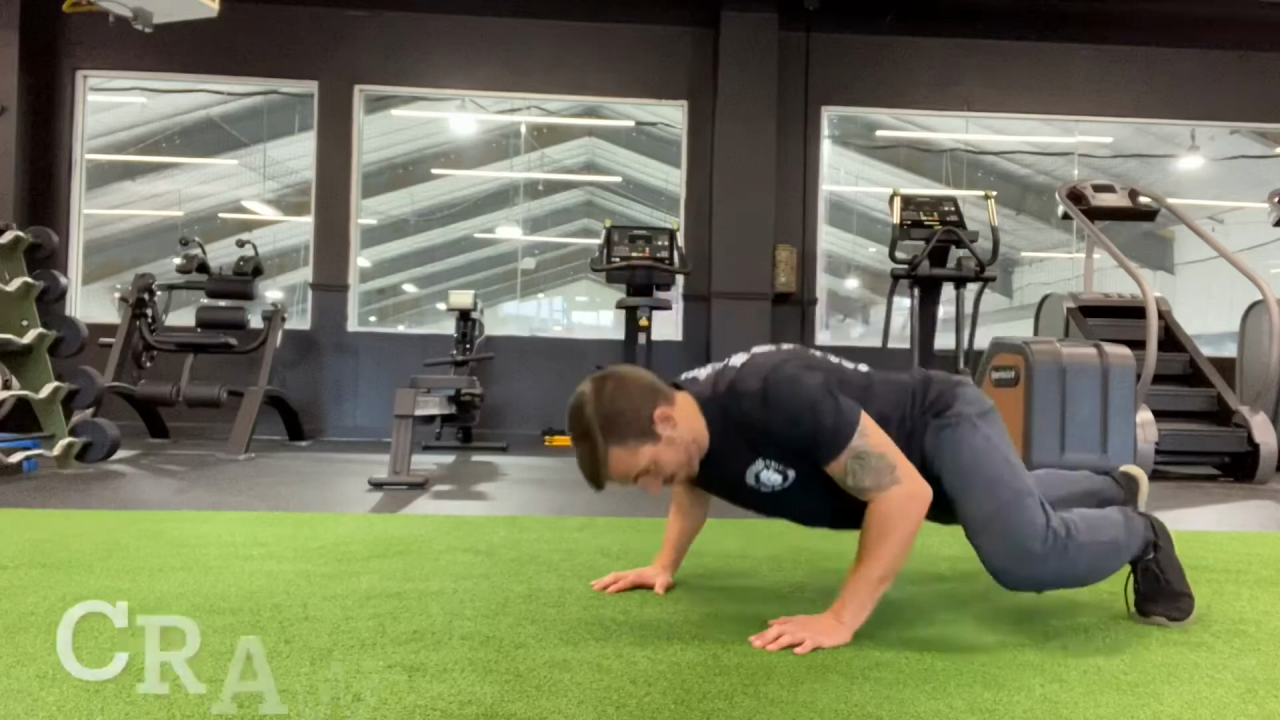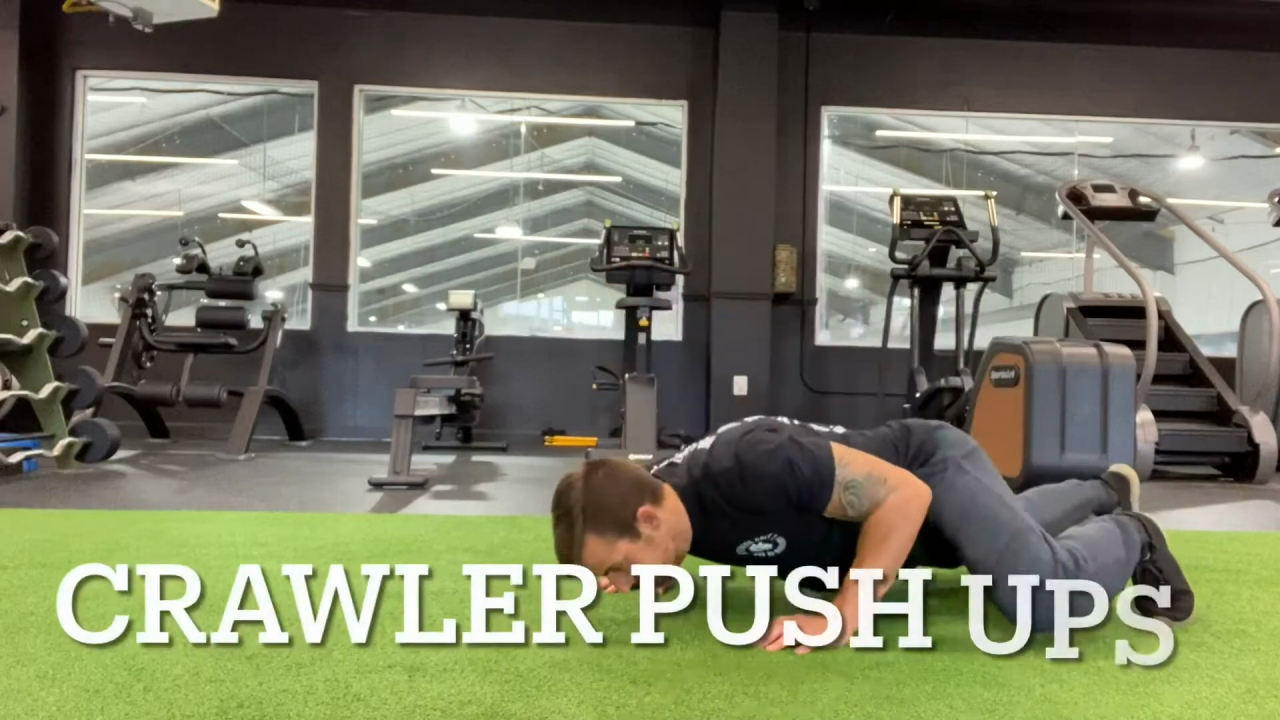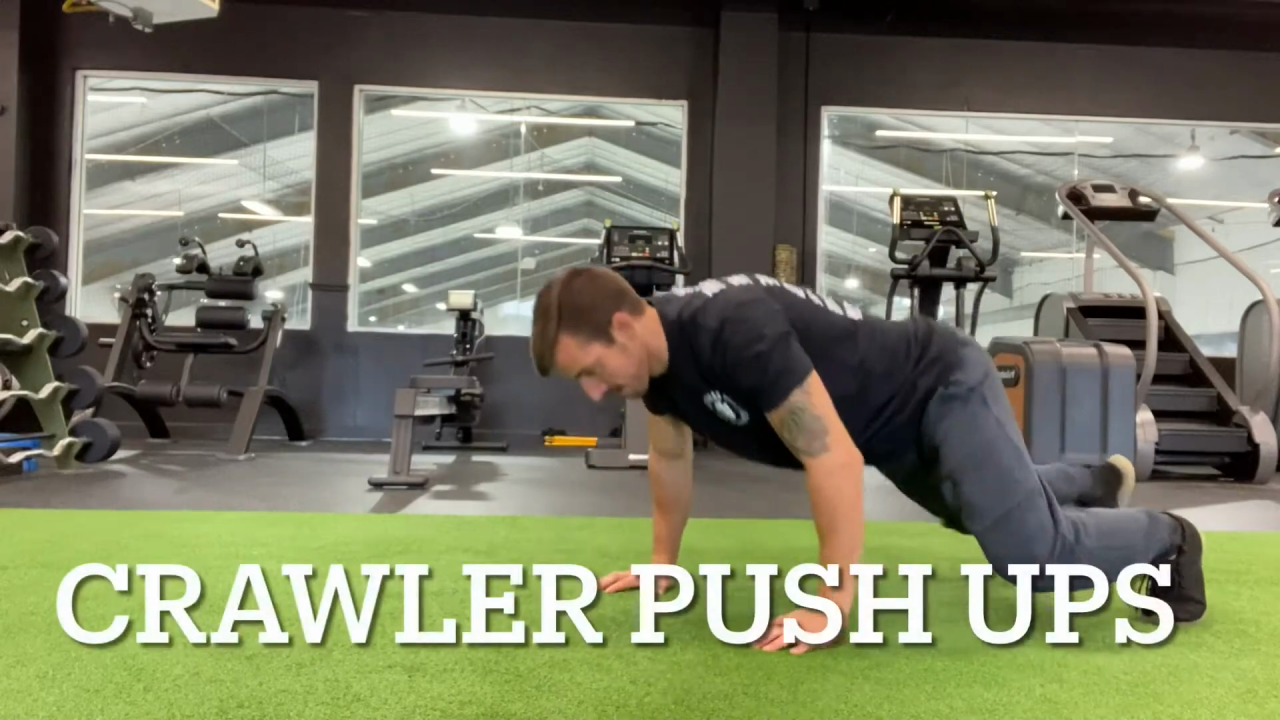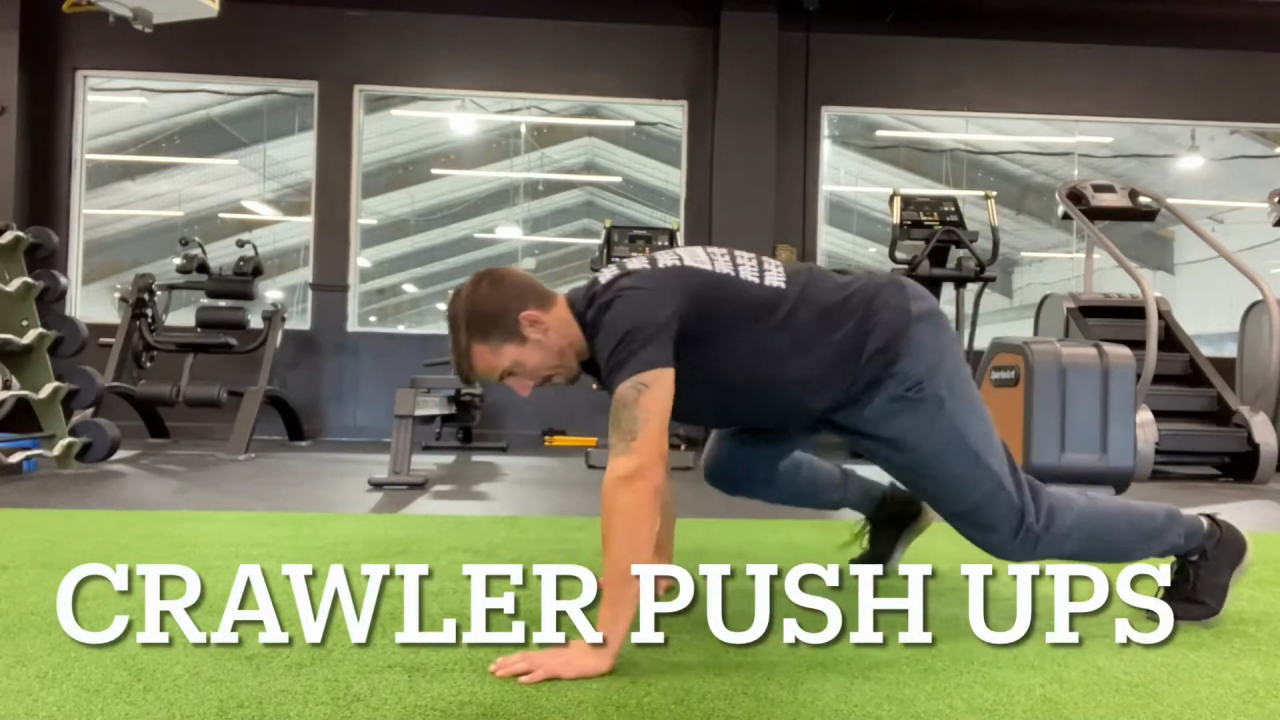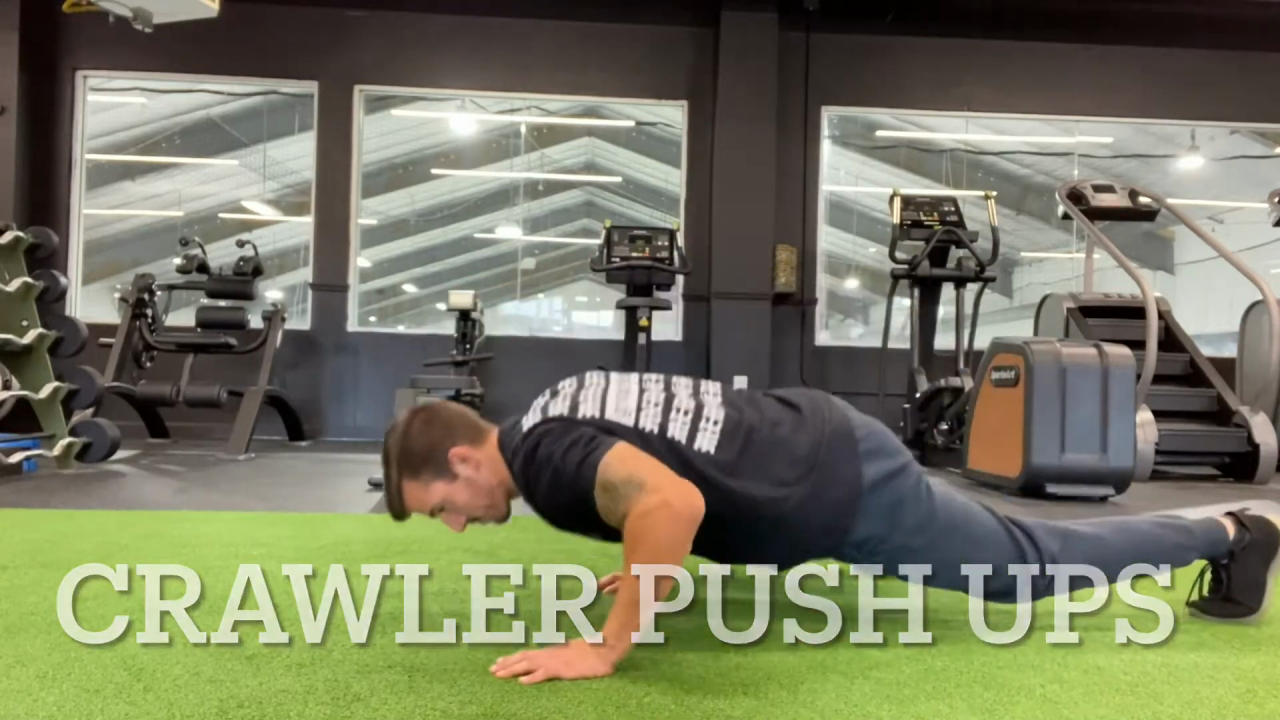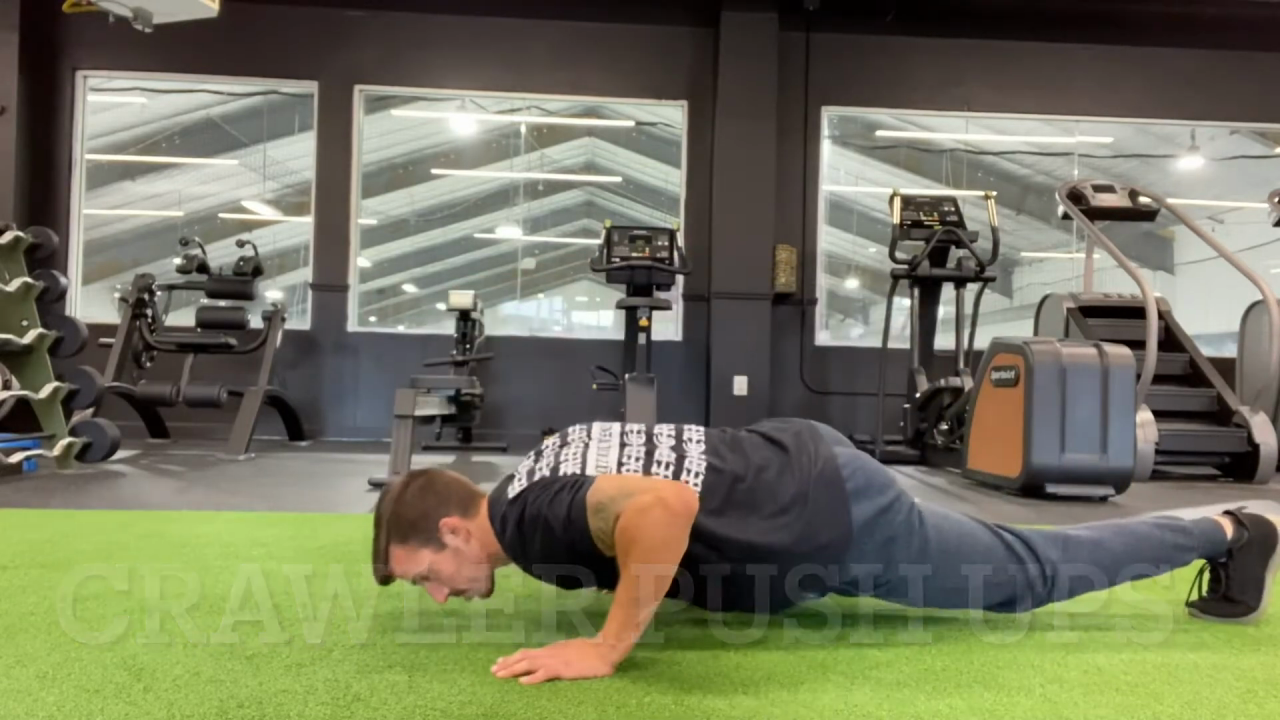
dt=0.5s
person 1, frame 1
left shoulder: (772, 398)
right shoulder: (683, 424)
left elbow: (905, 493)
right elbow: (699, 481)
left wrist: (841, 618)
right wrist: (667, 561)
left hip: (943, 422)
right hip: (901, 440)
left knee: (1026, 552)
right knee: (1005, 501)
left ankle: (1134, 534)
right ankle: (1114, 487)
person 1, frame 2
left shoulder: (748, 469)
right shoulder: (672, 494)
left elbow: (904, 493)
left wrist: (844, 615)
right wrist: (661, 569)
left hip: (930, 467)
right hip: (895, 500)
left knee: (1038, 589)
right knee: (1008, 526)
left ankle: (1128, 538)
right ankle: (1107, 491)
person 1, frame 3
left shoulder: (736, 329)
right shoulder: (660, 352)
left elbow: (837, 462)
right elbow: (670, 456)
left wrist: (832, 605)
right wrist: (663, 559)
left hip: (944, 384)
right hip: (890, 412)
left knee: (1028, 552)
right knee: (966, 507)
left ankle: (1163, 537)
right ankle: (1096, 482)
person 1, frame 4
left shoulder: (625, 314)
right shoulder: (605, 324)
left elbow: (632, 476)
right elbow: (644, 461)
left wrist: (601, 643)
right wrist: (655, 569)
left hip: (897, 356)
right hip: (838, 361)
left knee: (1011, 523)
right knee: (734, 467)
left ankle: (1198, 539)
right ankle: (887, 504)
person 1, frame 5
left shoulder: (548, 462)
right shoulder: (553, 423)
left elbow: (676, 507)
left wrist: (607, 646)
right wrist: (649, 559)
left hip: (847, 486)
right hip: (812, 429)
left knee: (1028, 566)
right ankle: (883, 550)
person 1, frame 6
left shoulder: (537, 521)
right shoulder: (538, 482)
left elbow: (667, 504)
left wrist: (608, 645)
right wrist: (643, 576)
left hip: (837, 521)
right hip: (802, 457)
left knee: (1027, 574)
